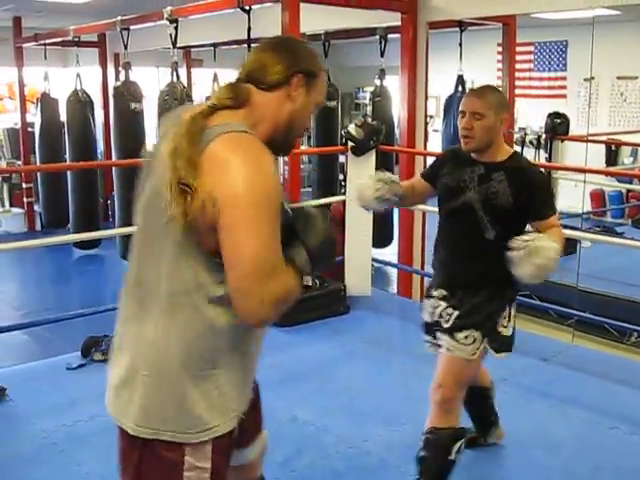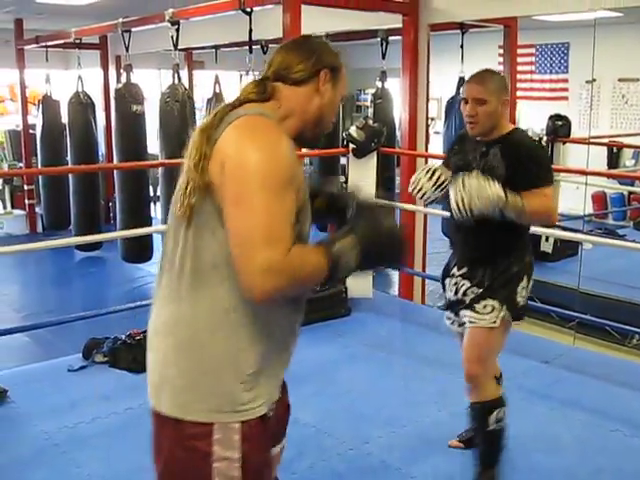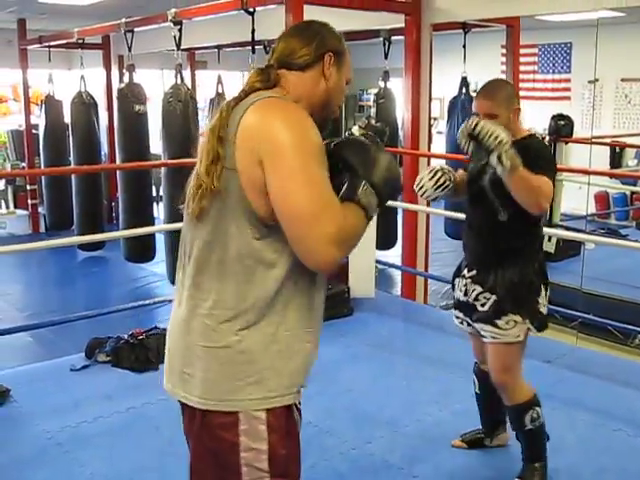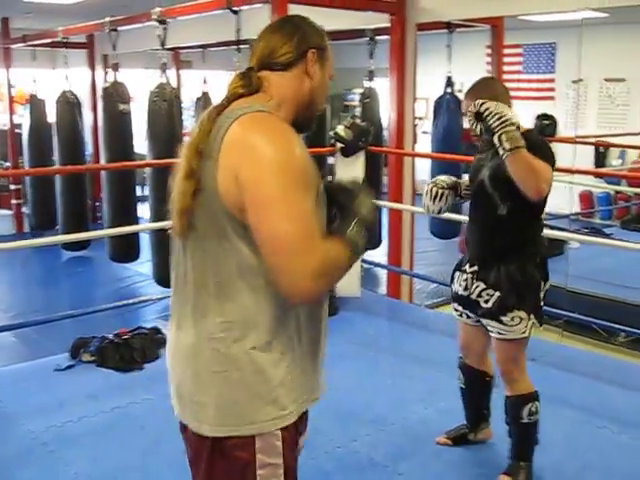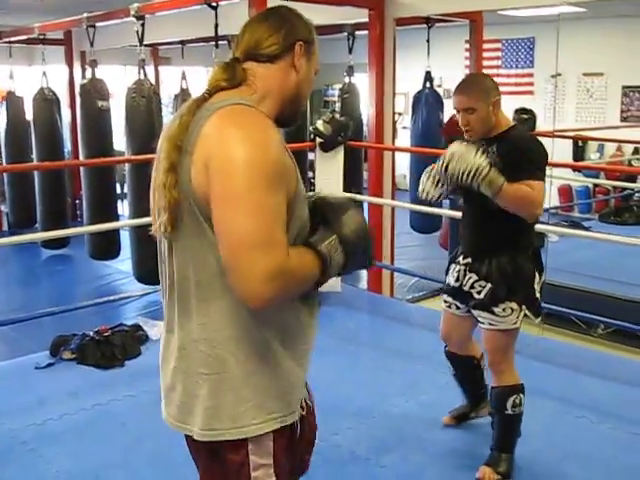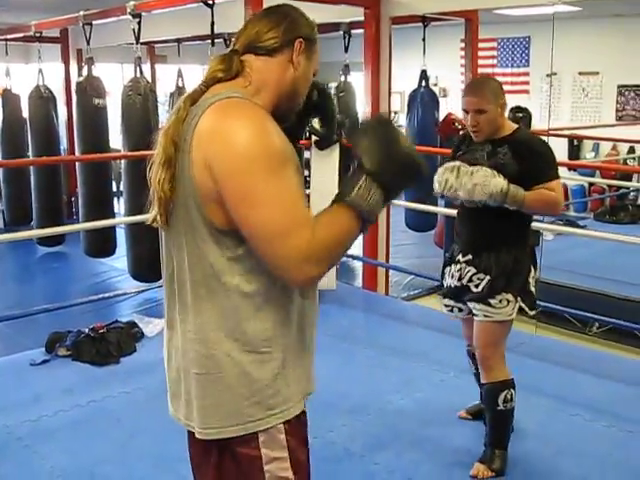
dt=0.2s
person 1, frame 1
left shoulder: (187, 126)
right shoulder: (245, 158)
right elbow: (258, 303)
left wrist: (273, 228)
right wrist: (304, 251)
right hip: (178, 391)
person 1, frame 2
left shoulder: (237, 125)
right shoulder: (260, 137)
right elbow: (265, 276)
left wrist: (326, 207)
right wrist: (351, 249)
left hip: (234, 366)
right hip: (212, 382)
person 1, frame 3
left shoulder: (239, 114)
right shoulder: (281, 121)
right elbow: (325, 249)
left wrist: (331, 165)
right wrist: (369, 187)
left hip: (231, 354)
right hip: (237, 368)
person 1, frame 4
left shoulder: (215, 125)
right shoulder: (268, 139)
right elbow: (304, 279)
left wrist: (317, 206)
right wrist: (354, 222)
left hip: (221, 364)
right hip: (242, 382)
person 1, frame 5
left shoulder: (202, 118)
right shoulder: (245, 133)
right elbow: (259, 281)
left wrist: (294, 208)
right wrist: (335, 245)
left hip: (233, 367)
right hip: (238, 383)
left knee: (297, 441)
person 1, frame 6
left shoulder: (200, 108)
right shoulder: (241, 126)
right elbow: (304, 259)
left wrist: (289, 125)
right wrist: (372, 184)
left hip: (222, 358)
right hip: (241, 376)
person 2, frame 1
left shoulder: (525, 177)
right shoulder: (451, 160)
left elbow: (551, 231)
right elbow: (415, 191)
left wrist: (547, 250)
right wrist: (387, 189)
left hip: (484, 297)
right hip: (444, 288)
left knee: (444, 395)
right knee: (465, 369)
right ankle: (487, 427)
person 2, frame 2
left shoulder: (525, 150)
right shoulder: (464, 143)
left elbow: (548, 213)
right elbow: (441, 182)
left wrist: (499, 201)
right wrist: (433, 178)
left hip: (502, 272)
right hip: (462, 267)
left knee: (475, 366)
right knee: (478, 358)
right ankle: (487, 428)
person 2, frame 3
left shoulder: (534, 152)
right shoulder: (481, 145)
left elbow: (538, 203)
left wrist: (502, 151)
right wrist: (448, 180)
left hip: (514, 277)
right hip: (475, 270)
left knee: (505, 375)
right knee: (484, 358)
right ankle: (492, 429)
person 2, frame 4
left shoulder: (532, 145)
right shoulder: (490, 141)
left elbow: (536, 191)
left wrist: (507, 137)
right wrist: (458, 188)
left hip: (514, 273)
right hip: (476, 266)
left knee: (510, 368)
right knee: (470, 351)
right ankle: (476, 424)
person 2, frame 5
left shoulder: (523, 146)
right shoulder: (473, 142)
left elbow: (532, 205)
left wrist: (483, 176)
right wrist: (444, 179)
left hip: (507, 266)
right hip: (470, 258)
left knee: (498, 359)
right knee: (452, 338)
right ankle: (475, 402)
person 2, frame 6
left shoulder: (529, 147)
right shoulder: (466, 141)
left elbow: (555, 202)
right elbow: (441, 182)
left wrist: (504, 192)
right wrist: (444, 180)
left hip: (504, 263)
right hip: (463, 256)
left knee: (488, 353)
right knee: (473, 343)
right ankle: (490, 402)
